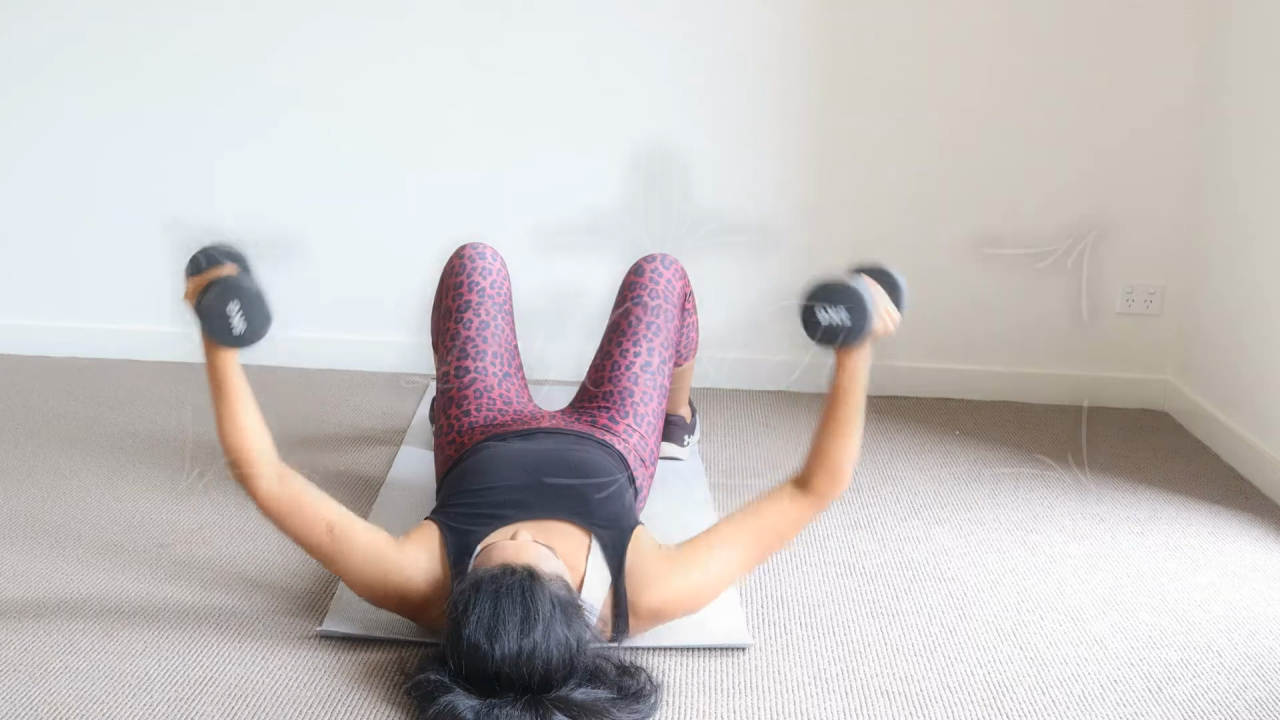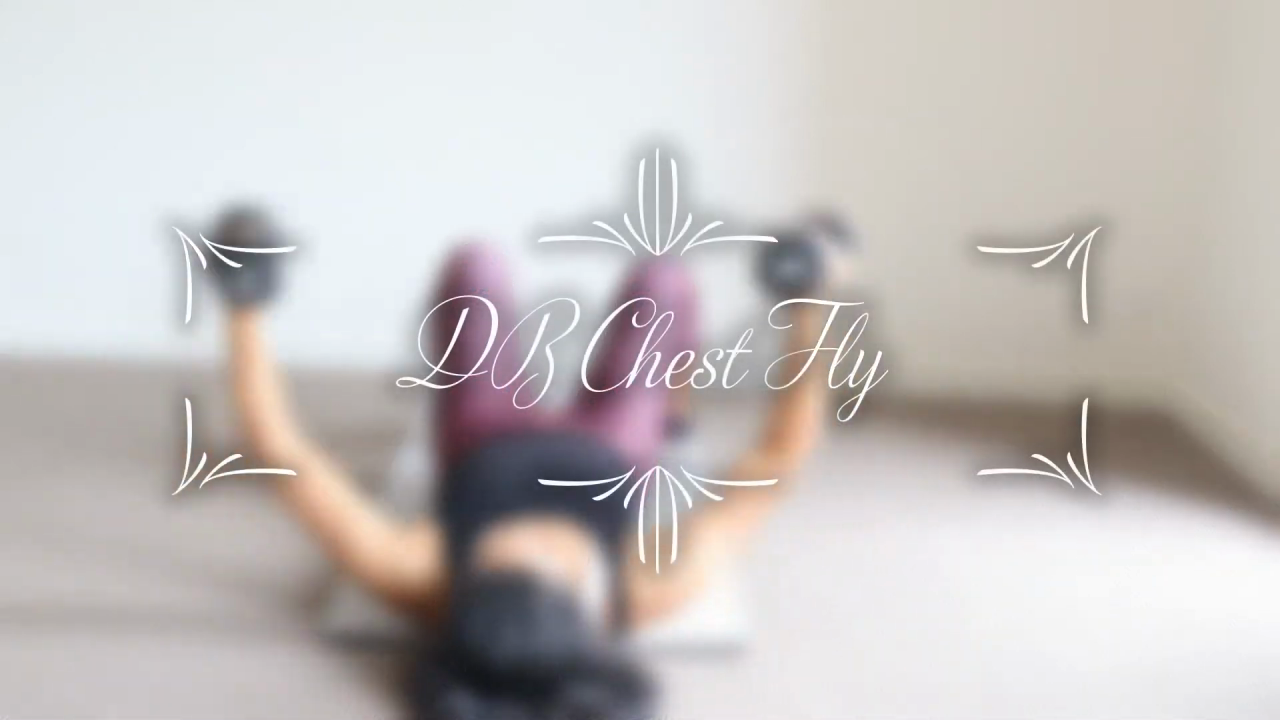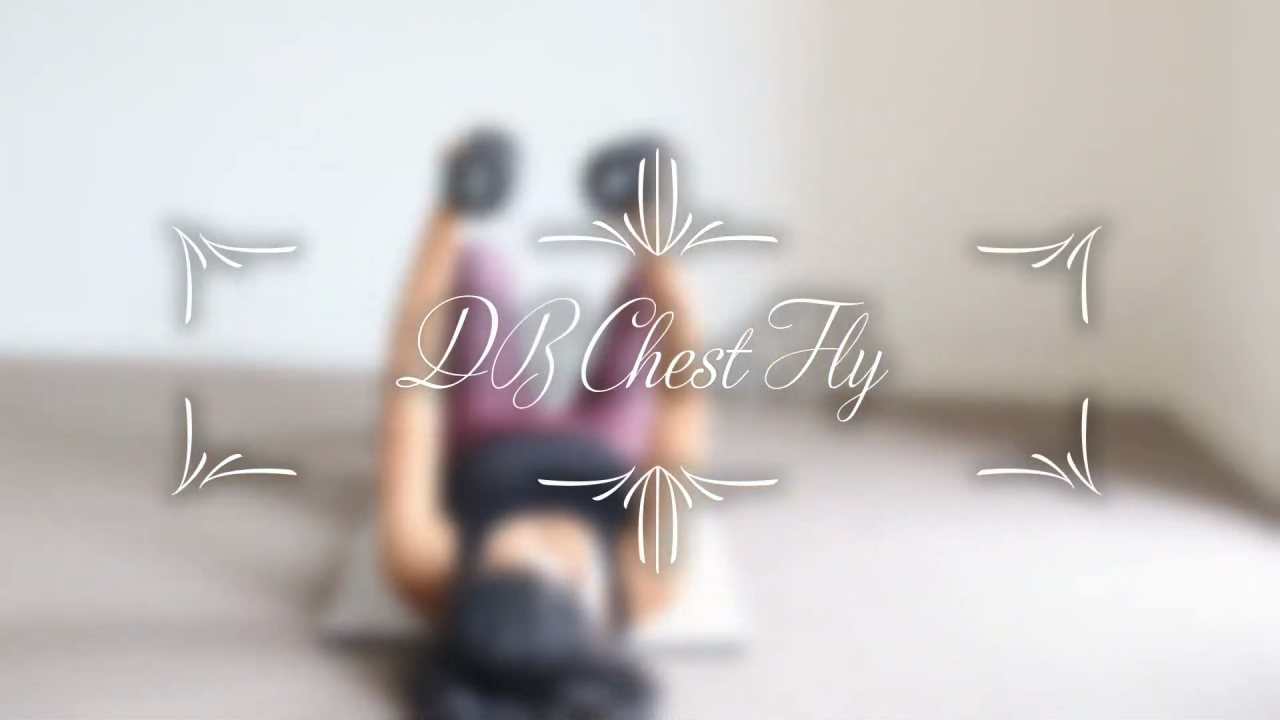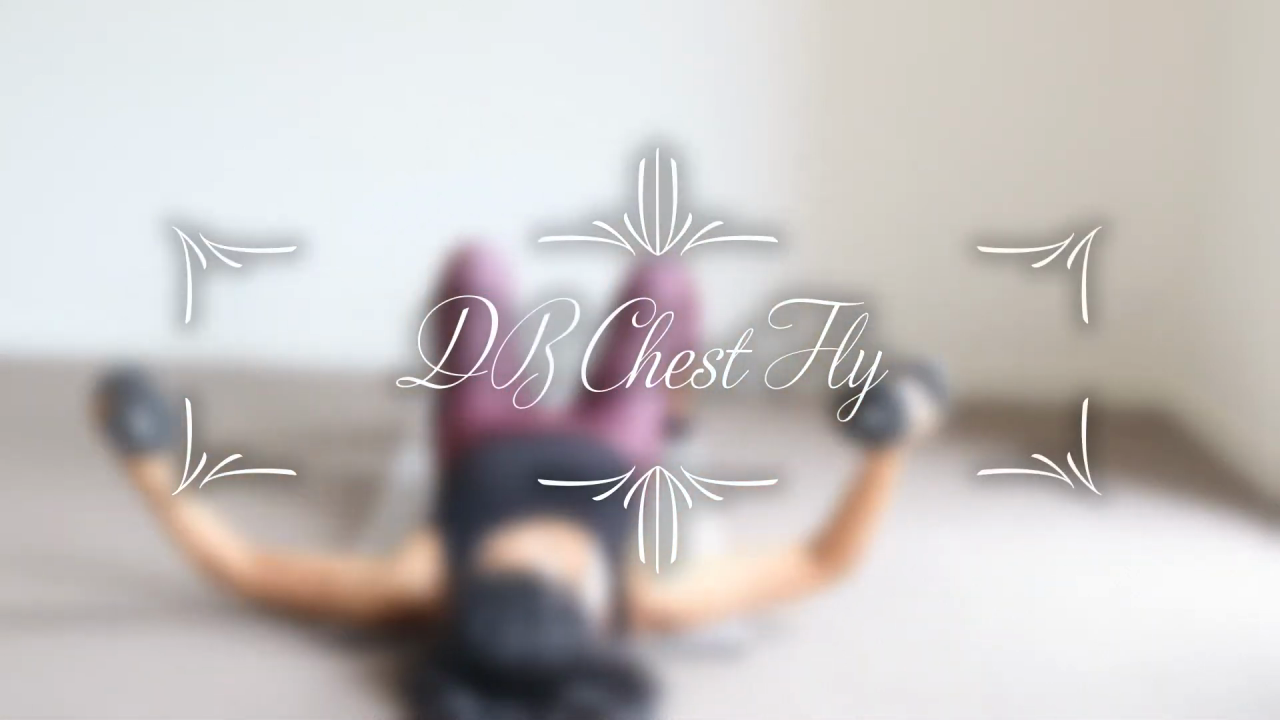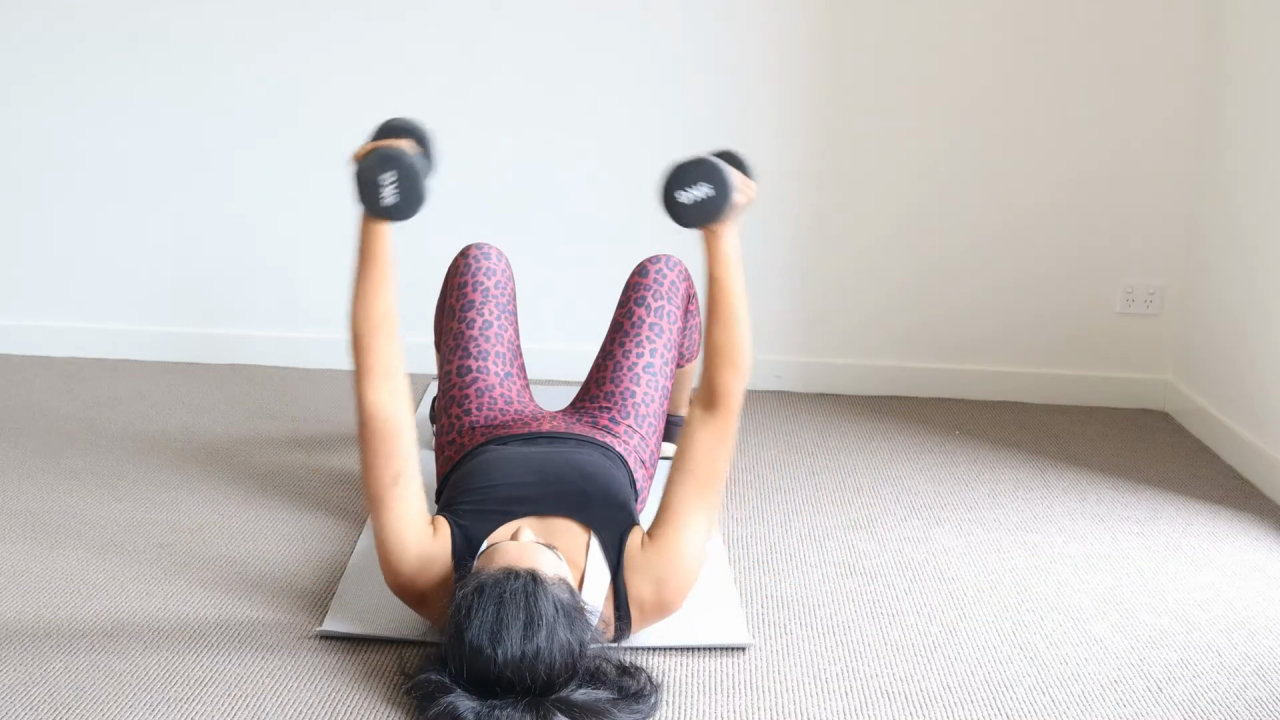
dt=1s
person 1, frame 1
left shoulder: (421, 582)
right shoulder: (641, 594)
left elbow: (266, 478)
right elbow: (813, 492)
left wrist: (220, 344)
right wrist: (854, 351)
left hip: (480, 448)
right hip: (603, 455)
left knee: (476, 260)
right knee: (659, 271)
right ankle: (675, 425)
person 1, frame 2
left shoulder: (419, 584)
right shoulder: (646, 594)
left elbow: (287, 457)
right elbow: (776, 462)
left wrist: (242, 307)
right wrist: (808, 314)
left hip: (487, 450)
right hip: (605, 455)
left knee: (476, 262)
right knee: (661, 279)
right ankle: (666, 415)
person 1, frame 3
left shoulder: (429, 574)
right shoulder: (638, 585)
left elbow: (408, 393)
right elbow: (683, 407)
left wrist: (448, 218)
right wrist: (654, 230)
left hip: (487, 448)
right hip: (607, 453)
left knee: (479, 266)
right knee: (651, 287)
person 1, frame 4
left shoulder: (425, 588)
right shoulder: (642, 601)
left elbow: (248, 568)
right elbow: (821, 564)
left wrist: (153, 473)
right wrist: (884, 450)
left hip: (487, 451)
right hip: (605, 453)
left knee: (476, 262)
right knee: (663, 277)
right ankle: (674, 421)
person 1, frame 5
left shoulder: (427, 577)
right shoulder: (647, 589)
left elbow: (378, 391)
right elbow: (720, 405)
left wrist: (376, 221)
right wrist: (721, 236)
left hip: (484, 449)
right hip: (606, 455)
left knee: (481, 261)
right knee: (663, 273)
right ankle: (672, 427)
